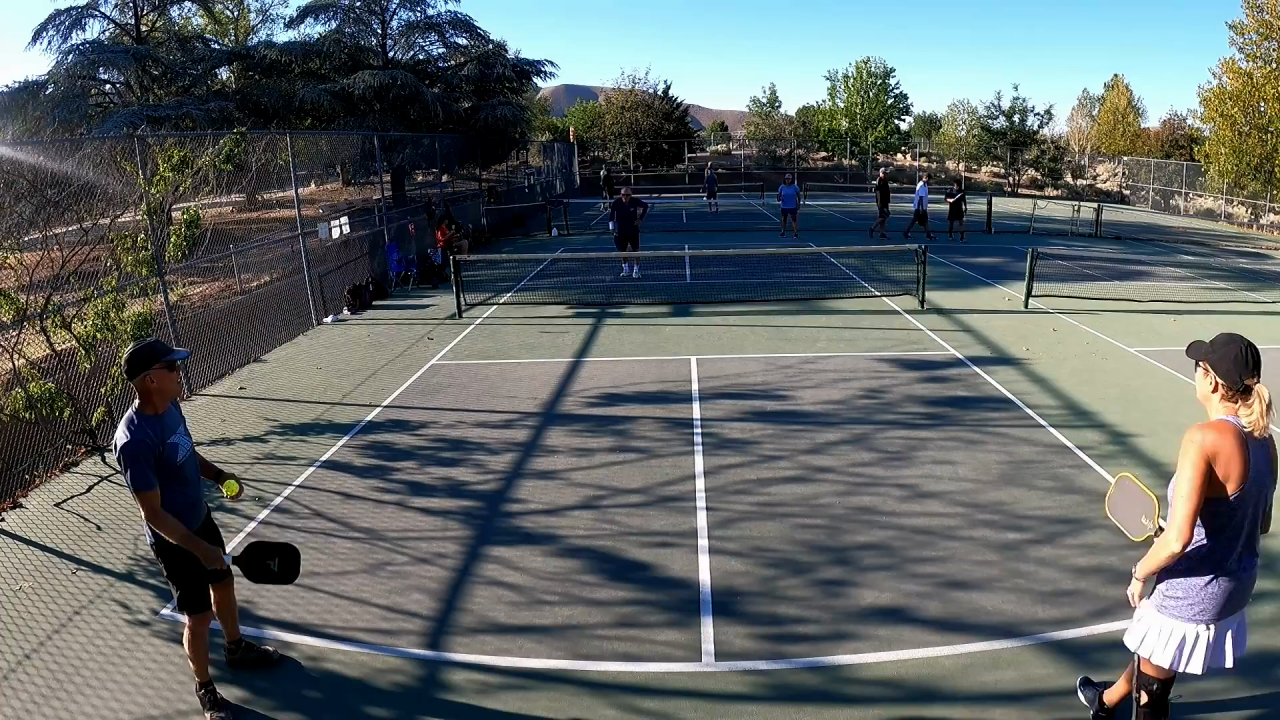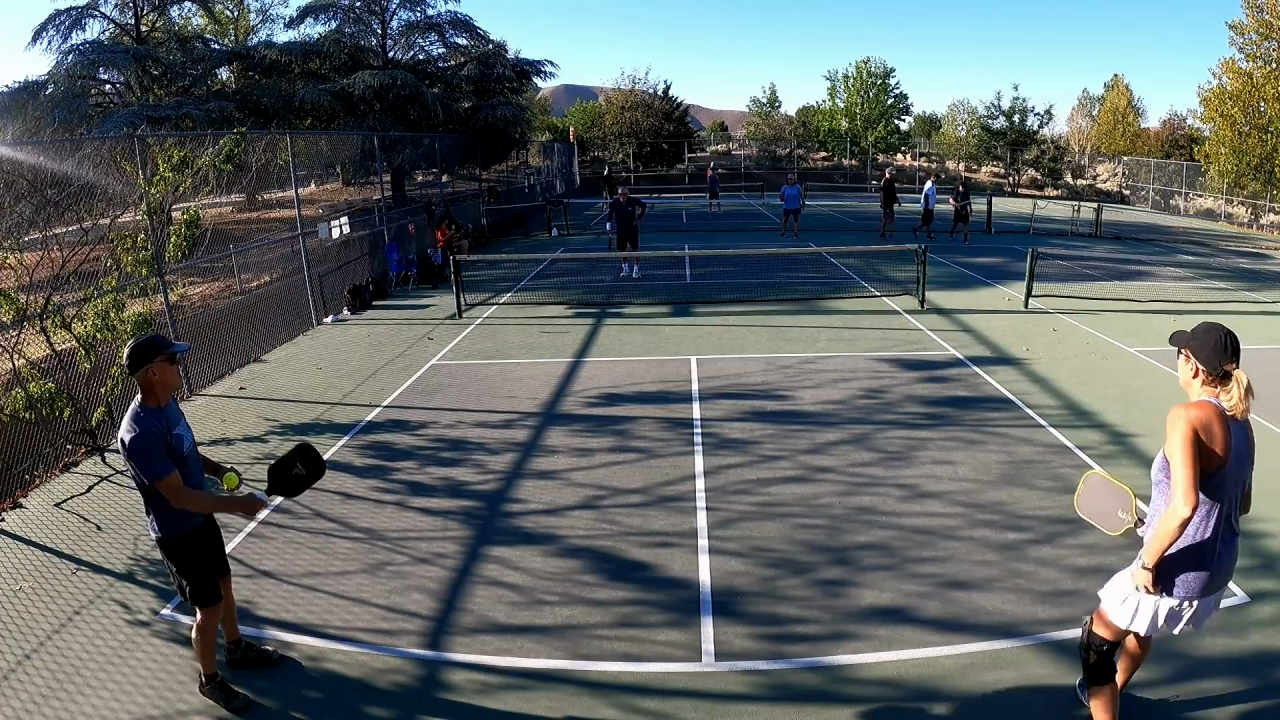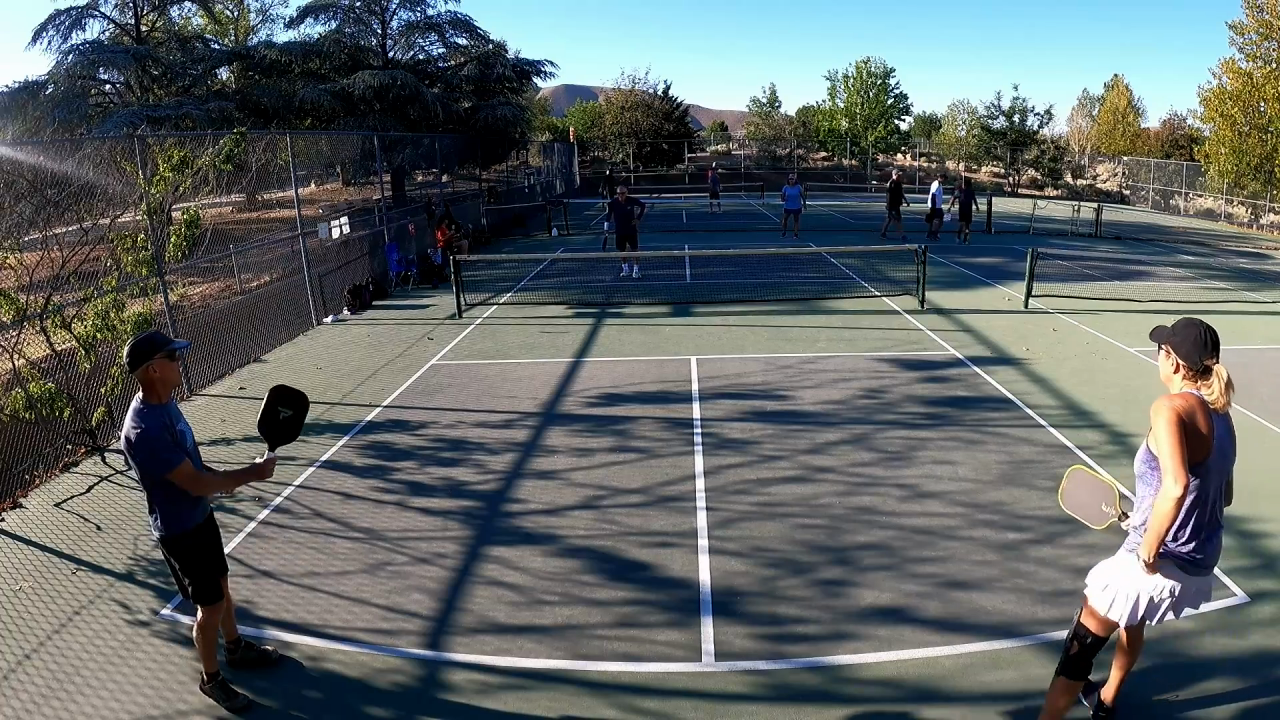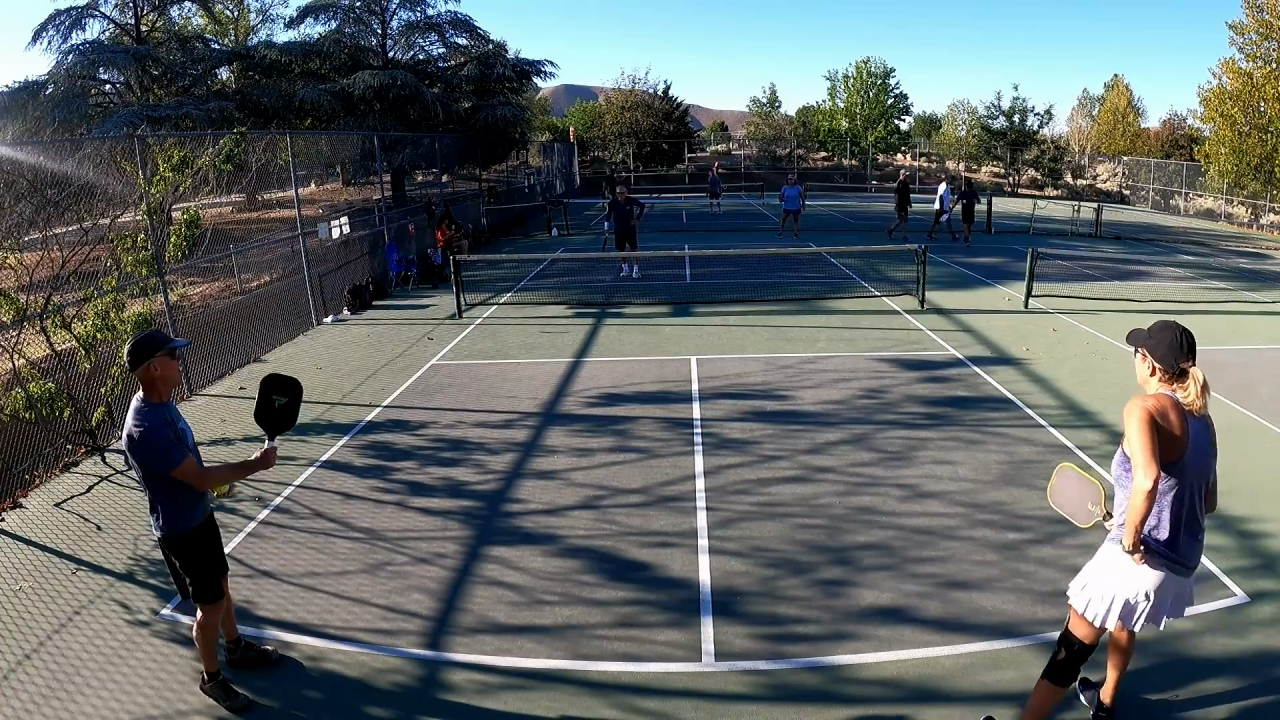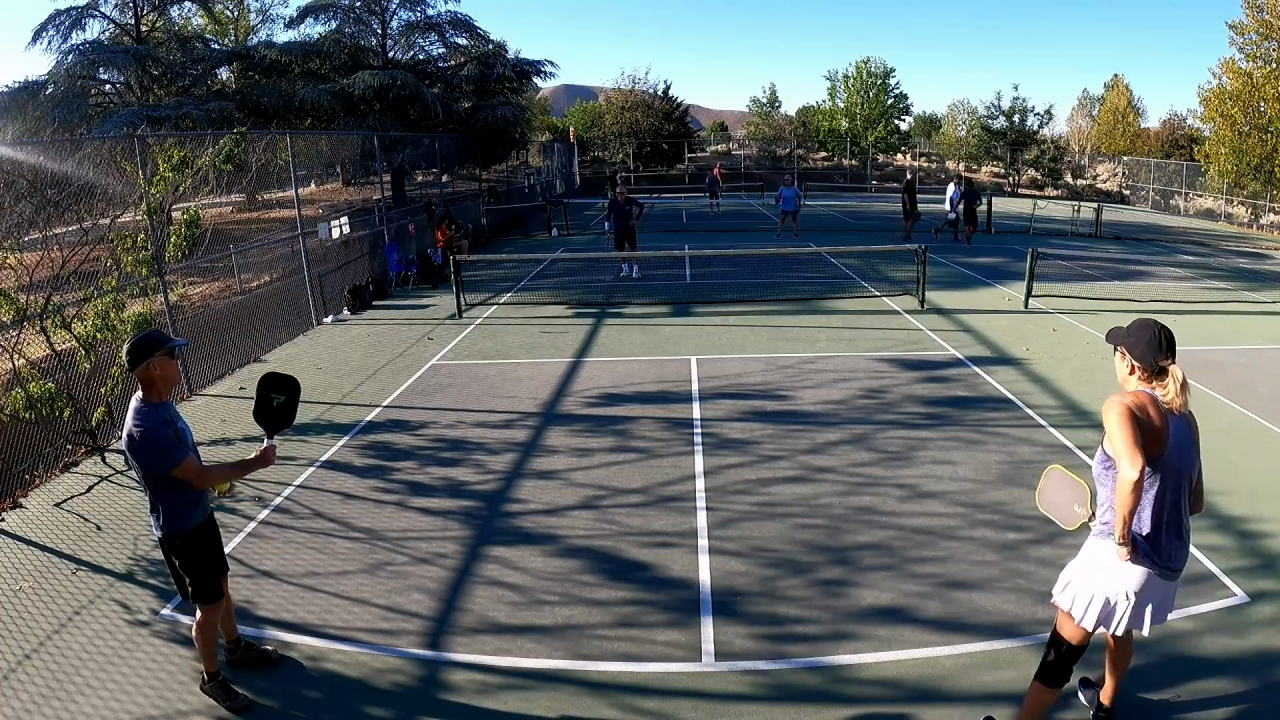
dt=0.2s
person 1, frame 1
left shoulder: (1204, 438)
right shoulder: (1263, 441)
left elbow: (1177, 540)
right elbow: (1261, 525)
left wrist: (1140, 573)
left hip: (1191, 593)
right hip: (1233, 588)
right knee: (1152, 660)
person 1, frame 2
left shoulder: (1187, 417)
right shoulder: (1239, 423)
left elbow: (1183, 506)
right elbow: (1241, 504)
left wrist: (1145, 563)
left hip: (1176, 571)
right hip: (1215, 567)
left knee: (1096, 643)
right knee: (1141, 629)
person 1, frame 3
left shoulder: (1171, 409)
right shoulder: (1220, 415)
left elbow: (1176, 486)
left wrist: (1149, 549)
left hip: (1161, 562)
right hip: (1197, 560)
left knee: (1081, 644)
right knee: (1130, 625)
person 1, frame 4
left shoulder: (1144, 408)
right shoulder: (1201, 419)
left elbow: (1146, 479)
right elbow: (1207, 502)
left wrist: (1130, 541)
left hip: (1136, 561)
right hip: (1180, 562)
left knee: (1070, 651)
right knee: (1123, 625)
person 1, frame 5
left shoulder: (1123, 405)
right shoulder: (1184, 417)
left elbow: (1133, 471)
right elbow: (1194, 502)
left wrist: (1121, 537)
left hip: (1118, 560)
right hip: (1167, 564)
left knee: (1061, 653)
right knee: (1121, 629)
person 2, frame 1
left shoulder: (170, 407)
right shoulder: (134, 441)
right elbow: (154, 515)
left wrist: (218, 474)
right wrist: (200, 549)
left hip: (199, 517)
right hip: (174, 539)
left knee: (224, 587)
right knee: (199, 616)
left ankle: (237, 649)
right ankle: (205, 689)
person 2, frame 2
left shoulder: (168, 403)
right shoulder: (141, 434)
right elbow: (179, 497)
left wrist: (218, 469)
right wrist: (236, 504)
left hip: (201, 518)
right hip: (178, 533)
left knee: (223, 586)
right knee: (210, 608)
left ankle: (237, 648)
right ankle: (210, 680)
person 2, frame 3
left shoulder: (164, 402)
right shoulder: (144, 429)
right elbow: (194, 484)
left wrist: (218, 475)
right wrist: (251, 473)
left hip: (200, 516)
right hip: (180, 530)
left knee: (221, 585)
right knee: (211, 606)
left ankle: (236, 648)
right ankle: (211, 678)
person 2, frame 4
left shoulder: (161, 402)
right shoulder: (147, 427)
right elbow: (198, 479)
left wrist: (217, 476)
right wrist: (253, 465)
left hip: (199, 515)
right hip: (180, 530)
left knee: (221, 585)
right knee: (210, 605)
left ankle: (236, 648)
right ankle: (211, 677)
person 2, frame 5
left shoulder: (160, 403)
right shoulder: (147, 427)
right elbow: (199, 477)
left wrist: (216, 476)
right wrist: (253, 463)
left hip: (199, 514)
right hip: (181, 529)
left knee: (221, 585)
right knee: (210, 606)
left ankle: (236, 648)
right ankle: (211, 678)
